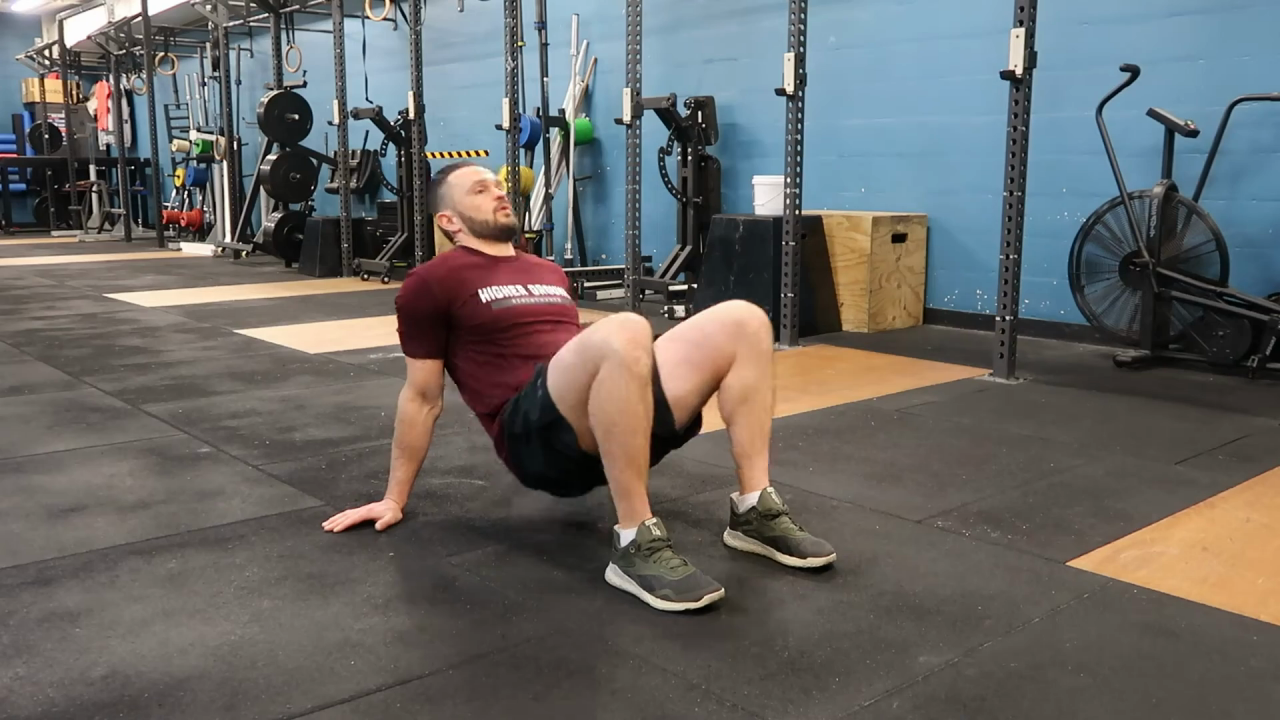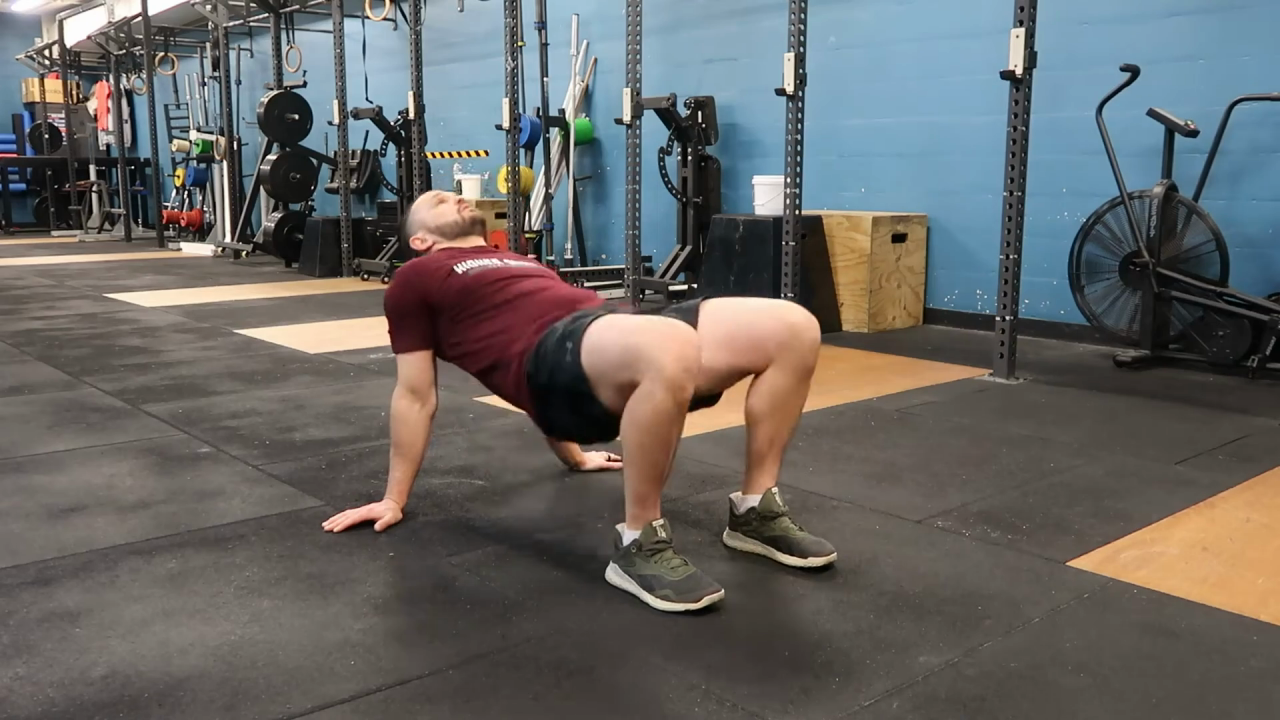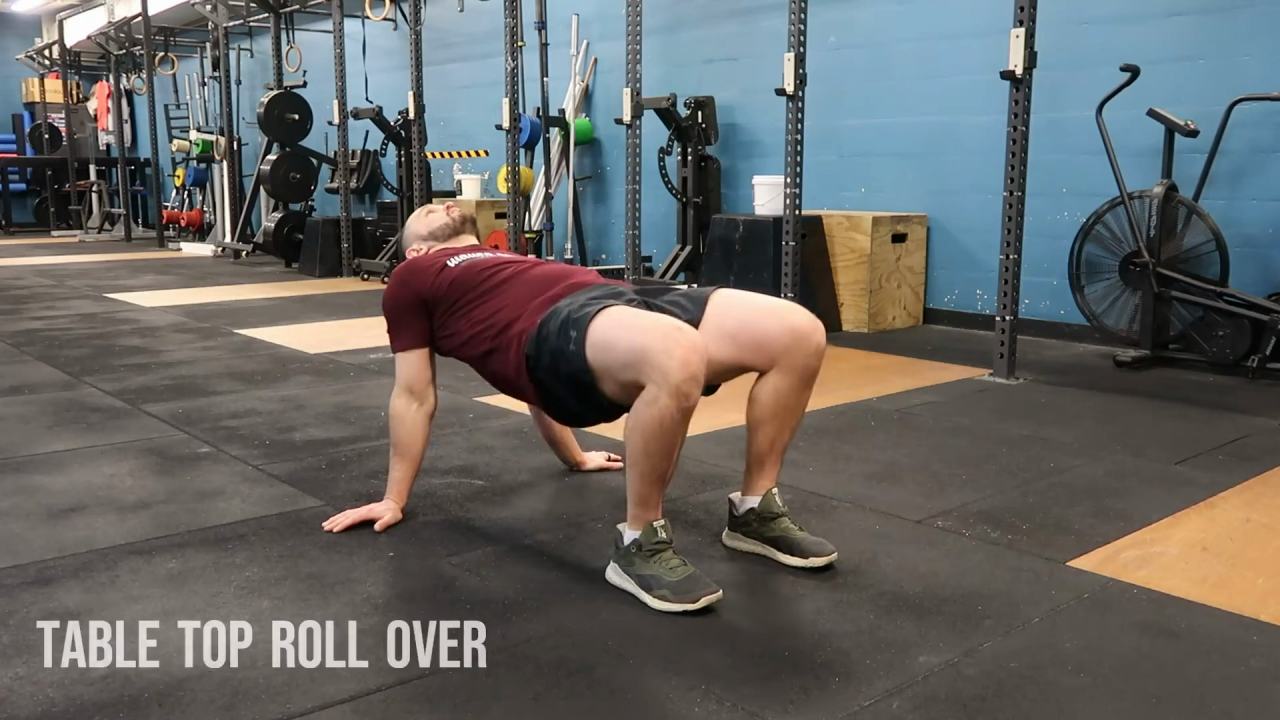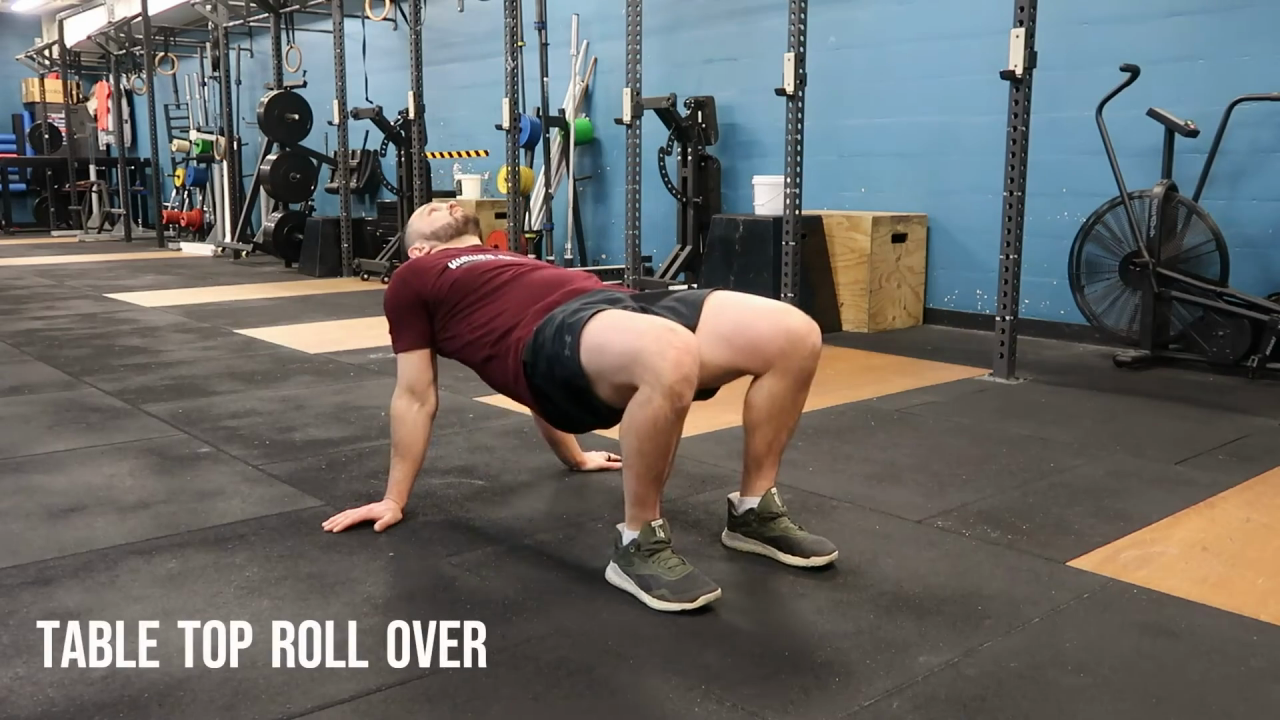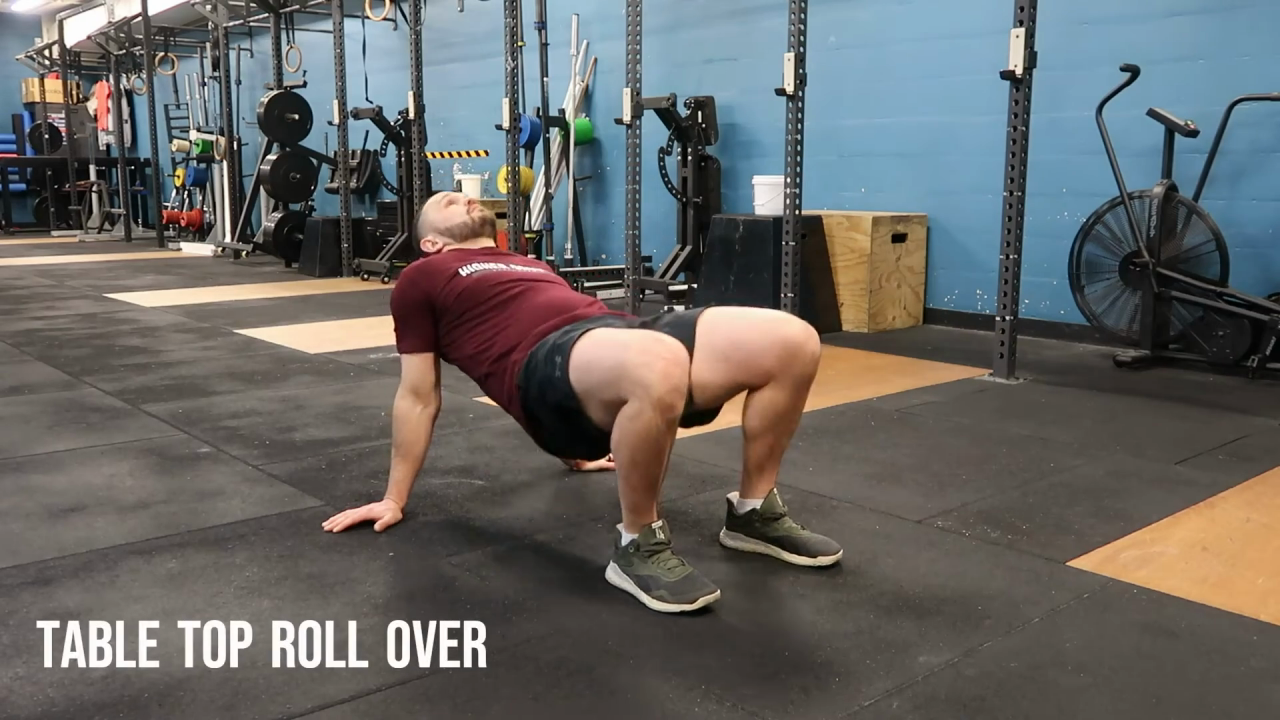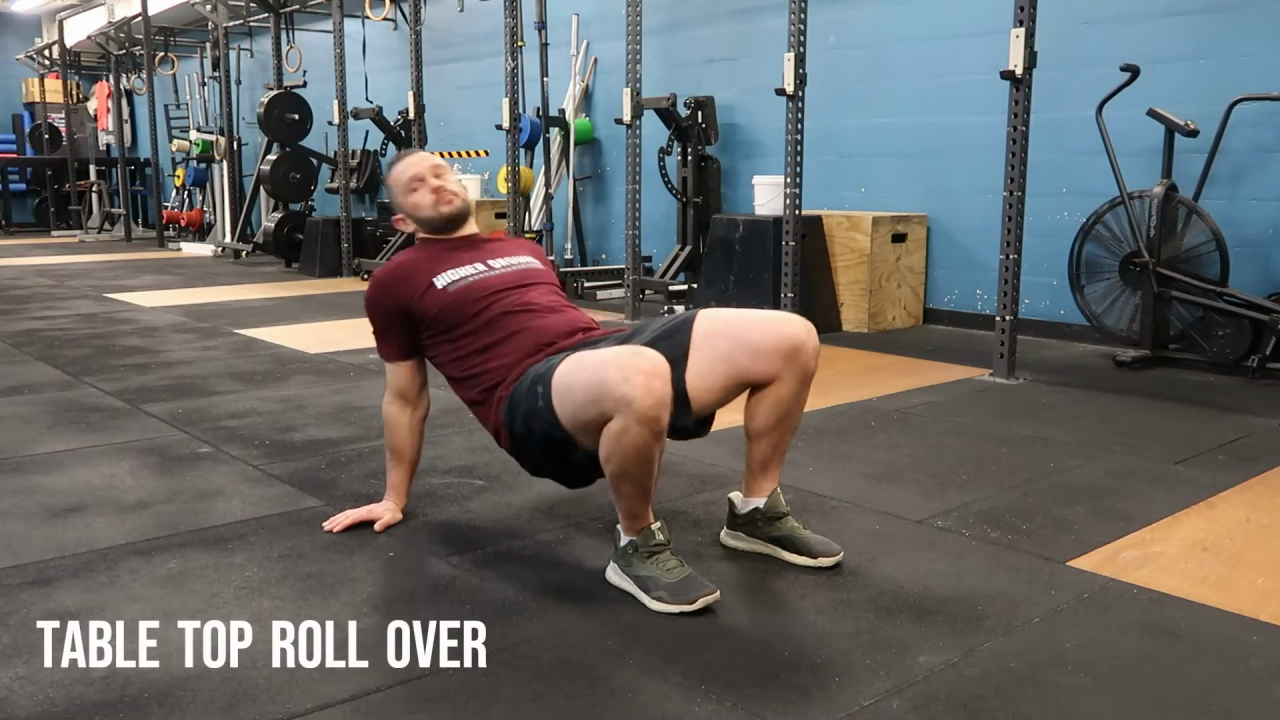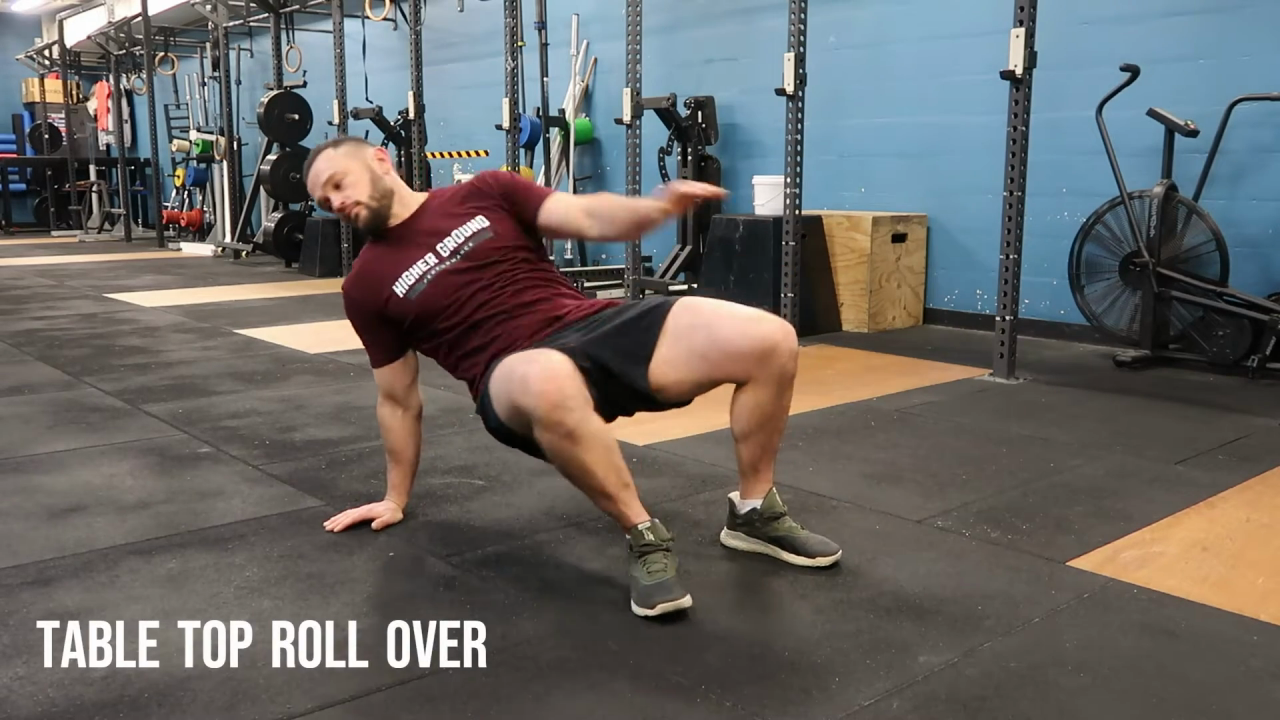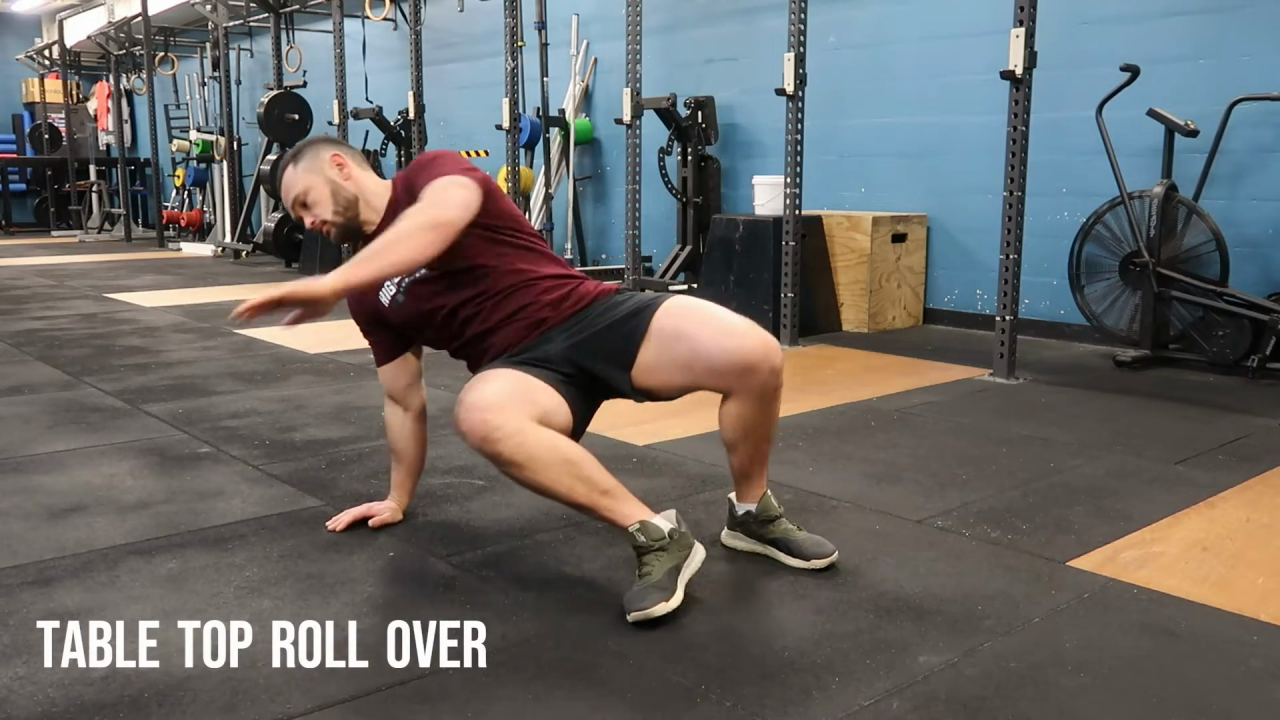
dt=0.3s
person 1, frame 1
left shoulder: (549, 272)
right shoulder: (433, 283)
right elbow: (422, 397)
right wrist: (394, 499)
left hip: (616, 422)
right hip: (539, 432)
left knee: (742, 320)
right knee: (624, 333)
left ankle: (755, 510)
right ankle: (636, 543)
person 1, frame 2
left shoulder: (521, 265)
right shoulder: (416, 280)
right elbow: (416, 394)
left wrist: (575, 455)
right wrist: (395, 500)
left hip: (626, 329)
right hip: (561, 353)
left knee: (794, 331)
right knee: (672, 353)
left ankle: (755, 511)
right ankle: (639, 545)
person 1, frame 3
left shoulder: (509, 265)
right shoulder: (413, 280)
left elbow: (531, 379)
right elbow: (415, 395)
right wrist: (394, 500)
right hip: (562, 329)
left knee: (799, 335)
right knee: (678, 360)
left ankle: (755, 512)
right ankle: (640, 545)
person 1, frame 4
left shoulder: (518, 262)
right shoulder: (415, 279)
left elbow: (538, 385)
right elbow: (417, 394)
right wrist: (395, 500)
right hip: (558, 338)
left knee: (794, 335)
right knee: (669, 356)
left ankle: (754, 511)
right ankle: (640, 544)
person 1, frame 5
left shoulder: (531, 267)
right shoulder: (424, 278)
right elbow: (419, 395)
right wrist: (395, 499)
right hip: (552, 360)
left knee: (794, 343)
right knee: (659, 368)
left ankle: (754, 511)
right ankle: (639, 546)
person 1, frame 6
left shoulder: (523, 249)
right shoulder: (397, 282)
right elbow: (406, 399)
right wrist: (395, 499)
left hip: (614, 347)
right hip: (533, 394)
left knee: (792, 340)
right knee: (640, 378)
left ankle: (755, 512)
right ankle: (639, 546)
person 1, frame 7
left shoulder: (484, 193)
right shoulder: (368, 285)
left elbow: (585, 217)
right elbow: (398, 399)
left wrist: (655, 206)
right wrist: (395, 498)
left hip: (596, 325)
right hip: (523, 376)
left knee: (769, 340)
right knee: (546, 381)
left ankle: (754, 511)
right ankle: (643, 540)
person 1, frame 8
left shoulder: (430, 175)
right shoulder: (376, 299)
left elbow: (440, 223)
right elbow: (402, 397)
left wrist: (331, 284)
right wrist: (400, 498)
left hip: (600, 313)
right hip: (527, 365)
left knee: (751, 355)
right knee: (482, 415)
left ankle: (751, 515)
right ankle: (652, 533)
